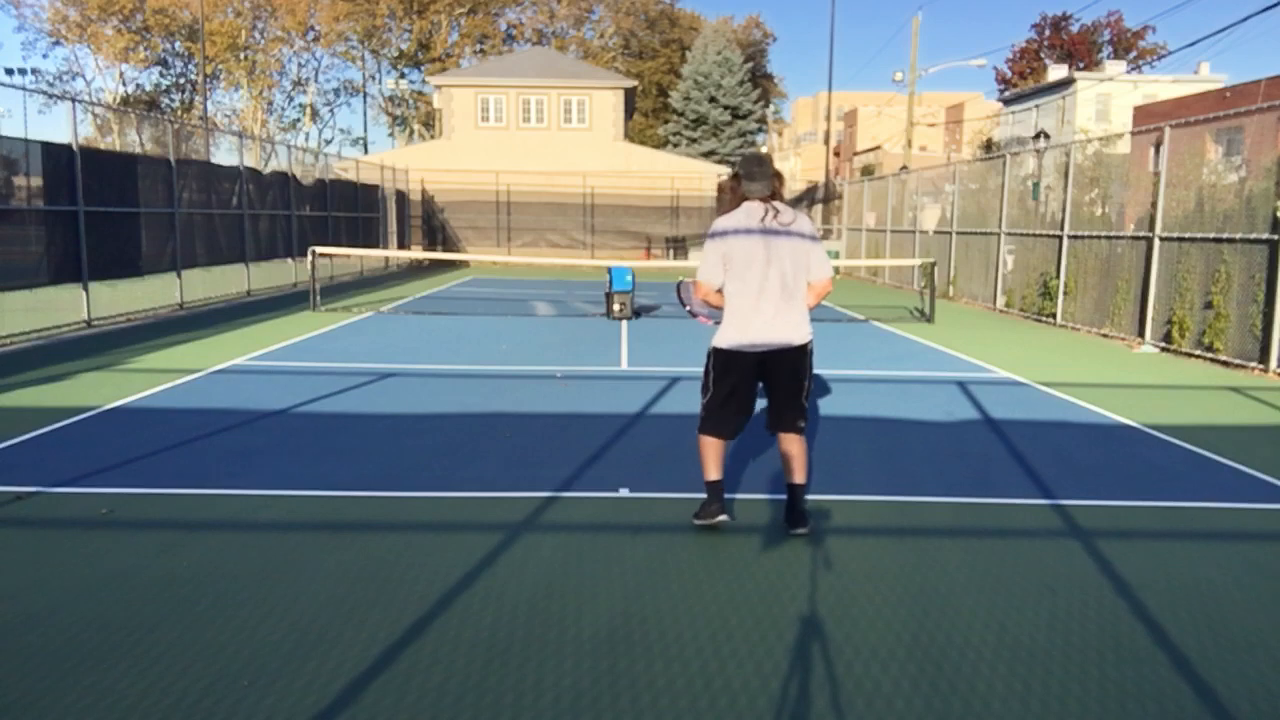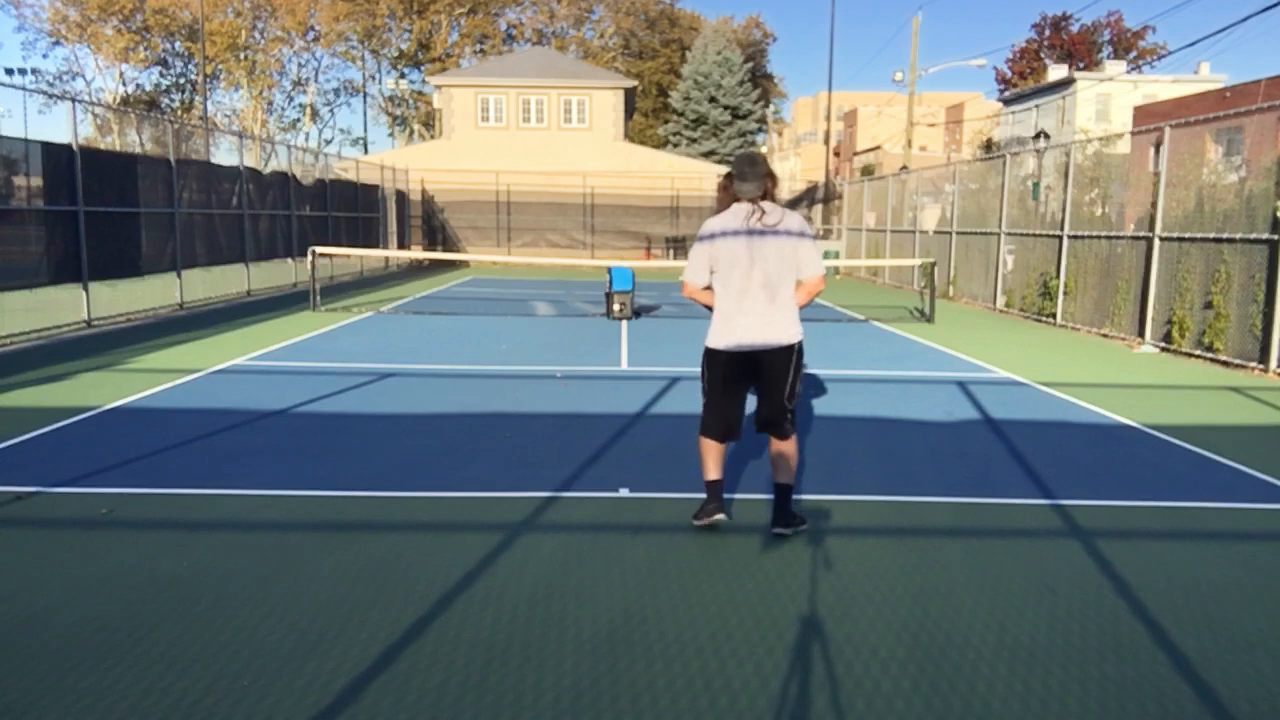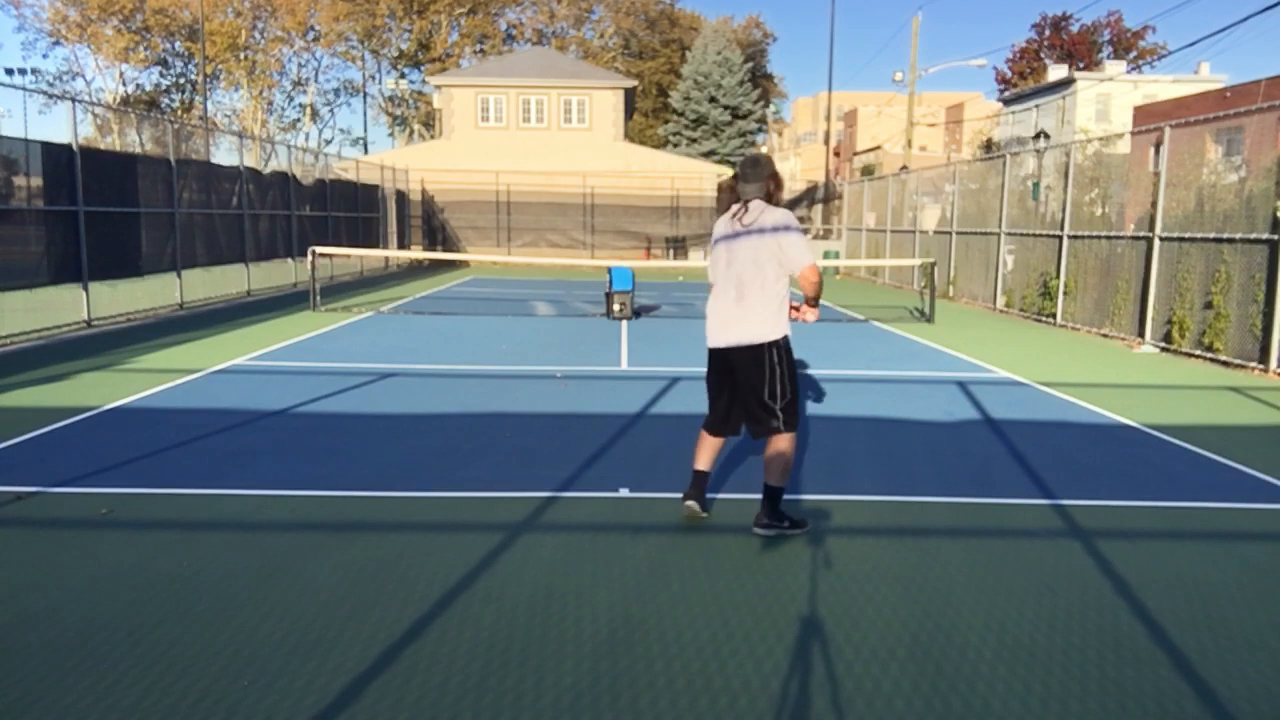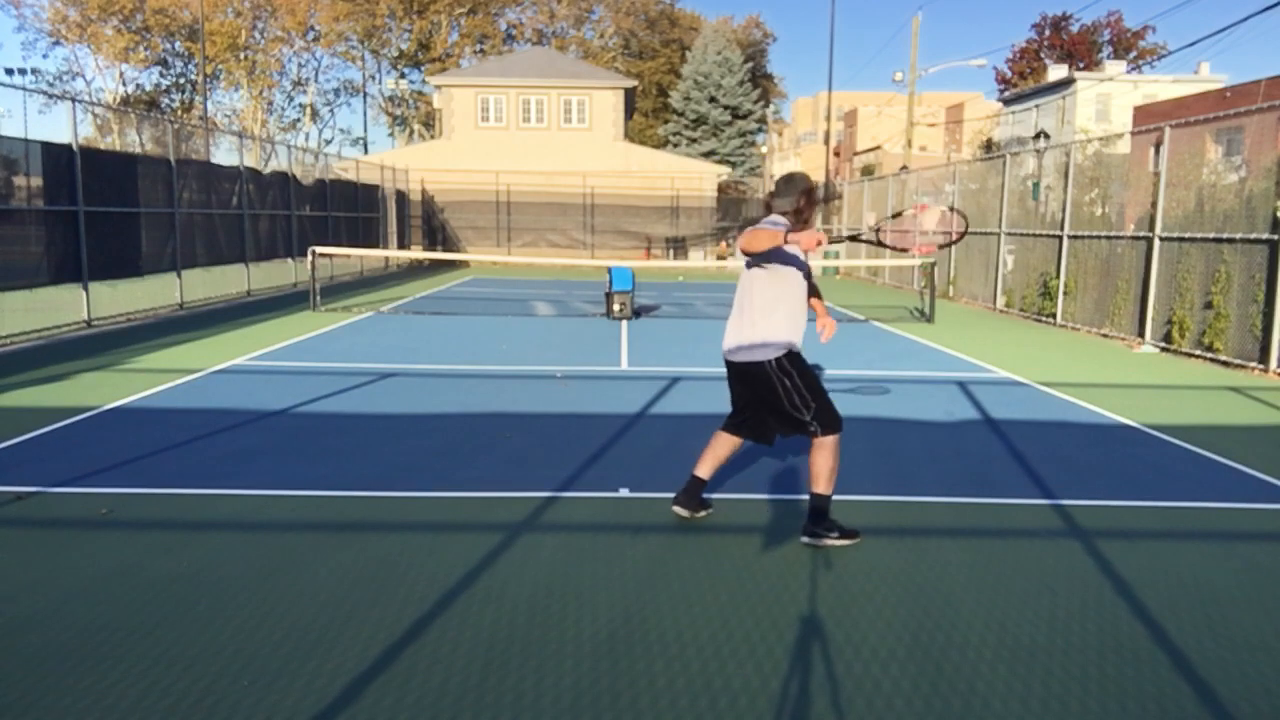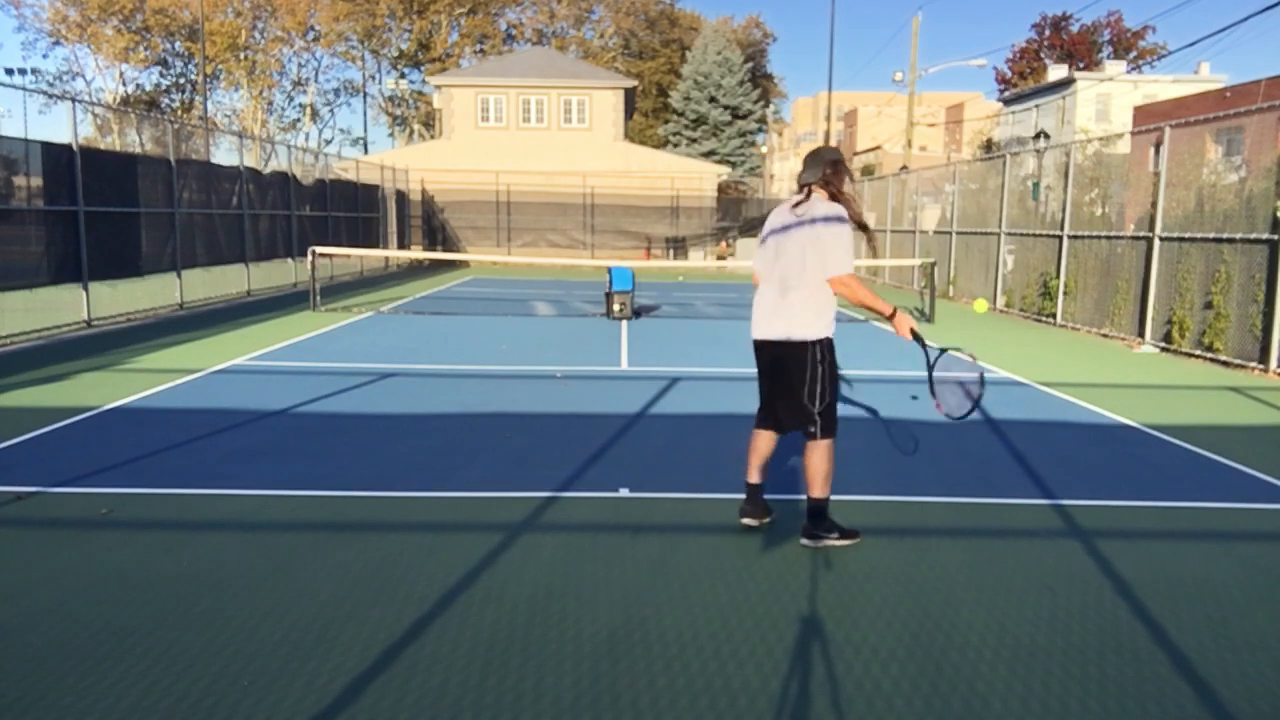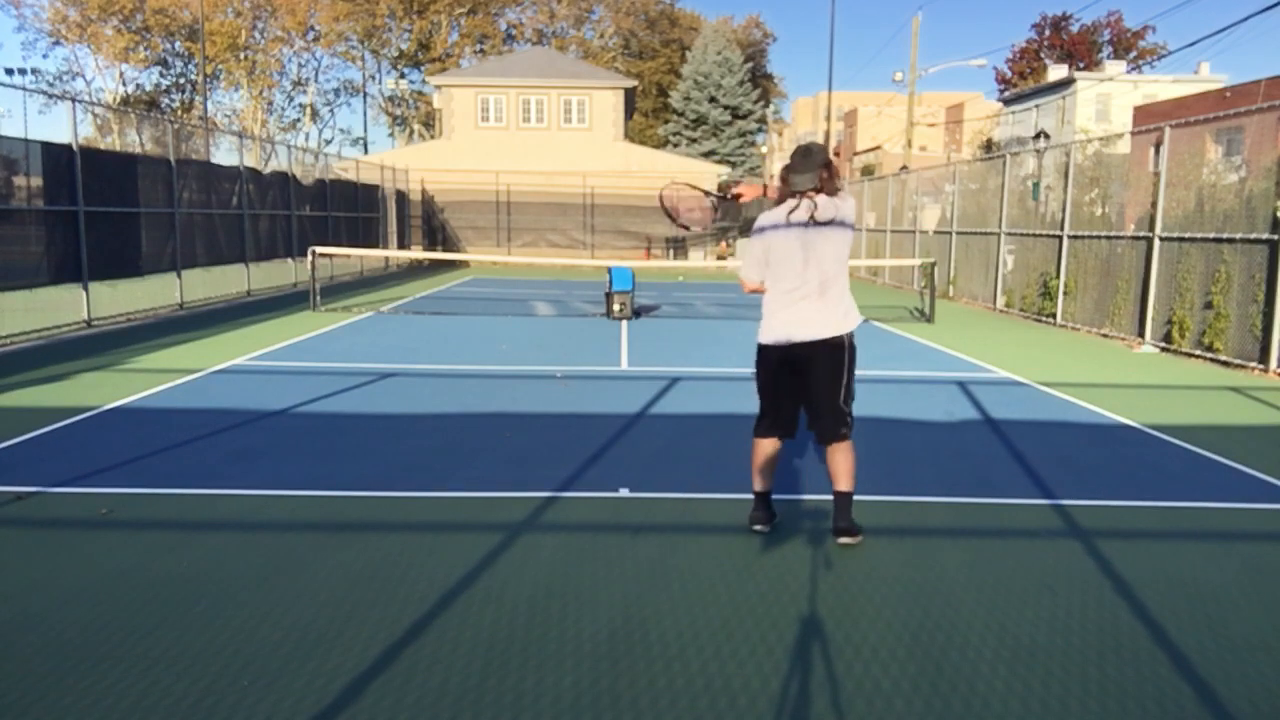
dt=0.4s
person 1, frame 1
left shoulder: (725, 226)
right shoulder: (802, 224)
left elbow: (705, 290)
right elbow: (824, 284)
left hip: (736, 344)
right hip: (793, 342)
left knee: (714, 424)
right knee: (792, 426)
left ankle: (714, 501)
right ankle: (796, 510)
person 1, frame 2
left shoulder: (713, 227)
right shoulder: (794, 223)
left elbow: (691, 288)
right elbow: (816, 282)
left hip: (726, 343)
right hip: (782, 342)
left knee: (714, 424)
right knee: (781, 428)
left ankle: (714, 501)
right ankle: (782, 511)
person 1, frame 3
left shoulder: (722, 225)
right shoulder: (780, 220)
right elbow: (810, 275)
right wrist: (811, 304)
left hip: (720, 340)
right hip: (763, 340)
left knee: (717, 421)
right knee: (782, 425)
left ankle: (696, 490)
right ankle: (769, 513)
person 1, frame 4
left shoulder: (787, 238)
right shoulder: (774, 229)
left elbow: (802, 278)
right elbow: (747, 241)
left wrist: (822, 312)
right wrist: (793, 239)
left hip: (742, 351)
right hip: (768, 354)
left knee: (737, 425)
right knee: (826, 428)
left ankle: (689, 494)
right ankle: (818, 522)
person 1, frame 5
left shoulder: (776, 215)
right shoulder: (830, 216)
right elbow: (841, 281)
right wrist: (892, 314)
left hip: (766, 333)
right hip: (804, 336)
left knee: (769, 418)
right knee: (819, 428)
left ankle: (753, 502)
right ankle: (816, 523)
person 1, frame 6
left shoulder: (767, 221)
right shoulder: (844, 209)
left elbow: (749, 283)
right wrist: (766, 190)
left hip: (776, 339)
right hip: (830, 338)
left knee: (769, 425)
right knee: (836, 430)
left ankle: (761, 508)
right ankle: (843, 518)
